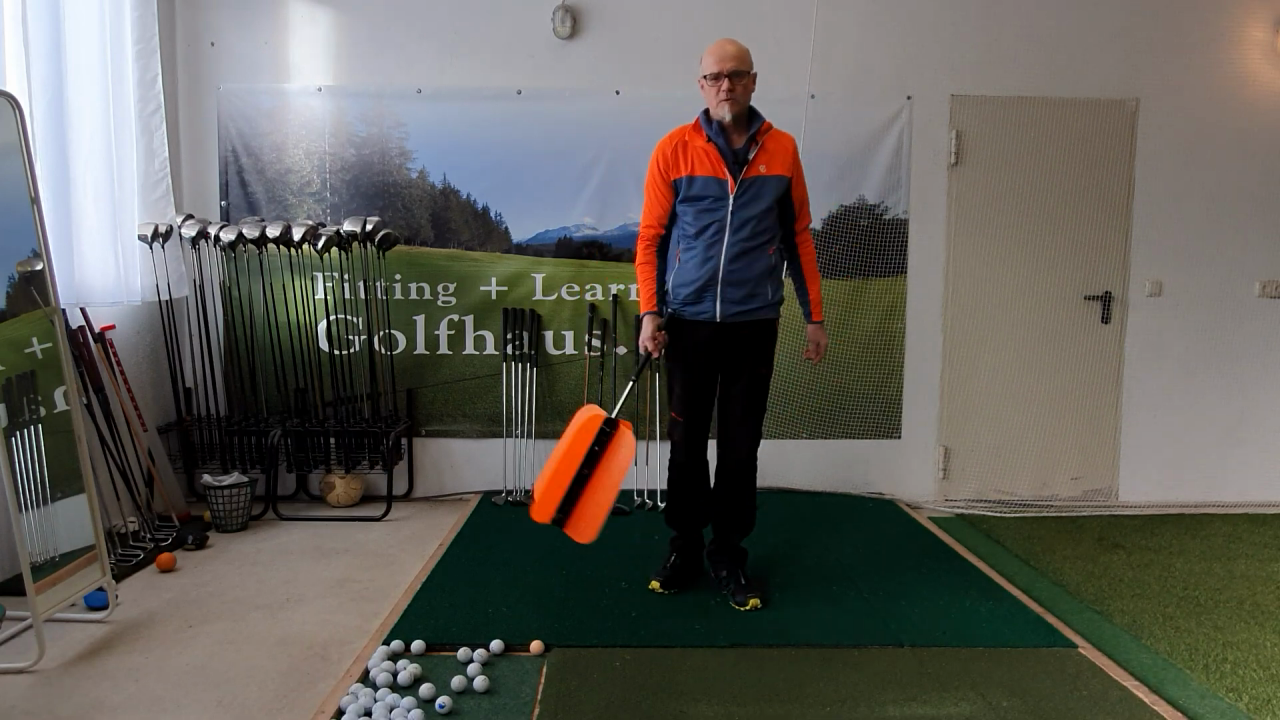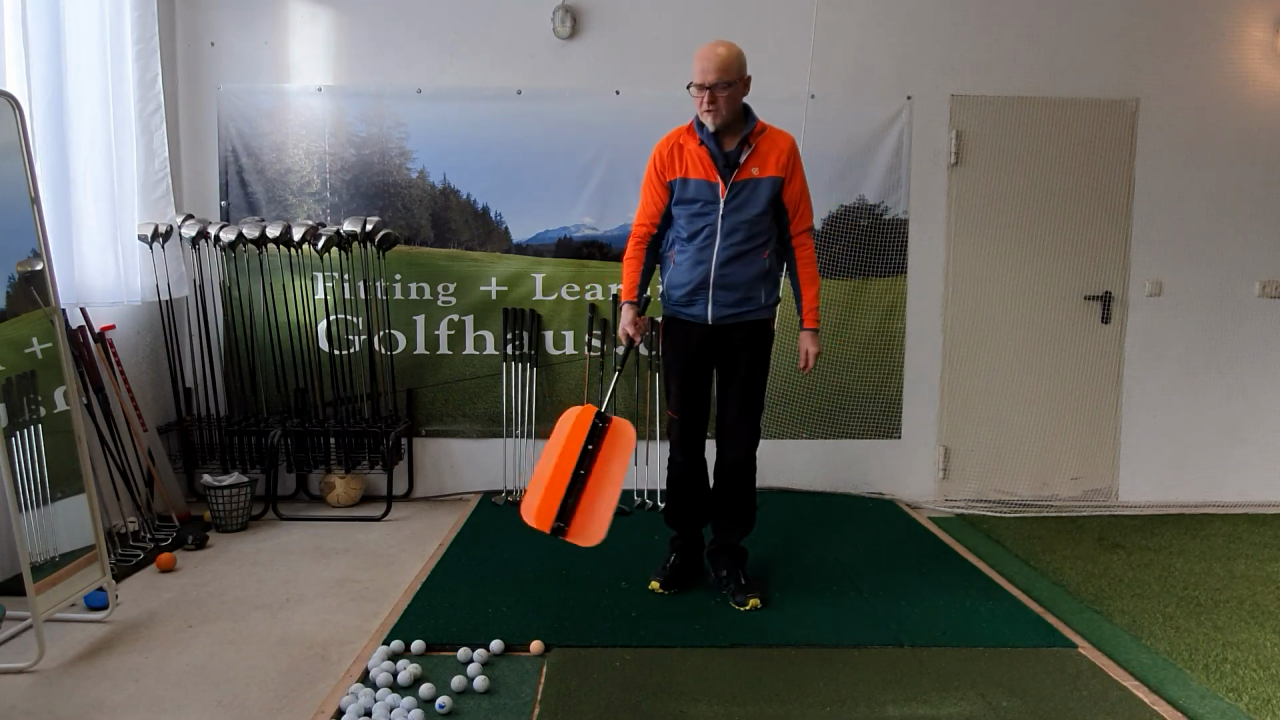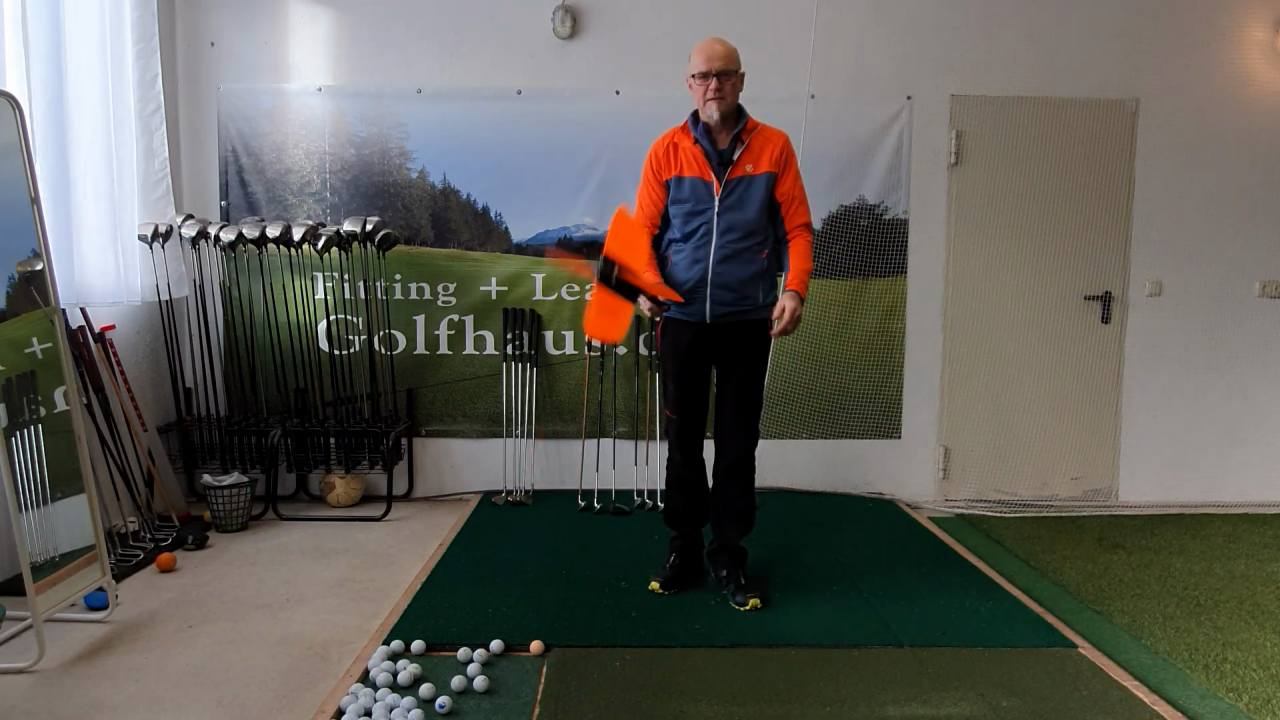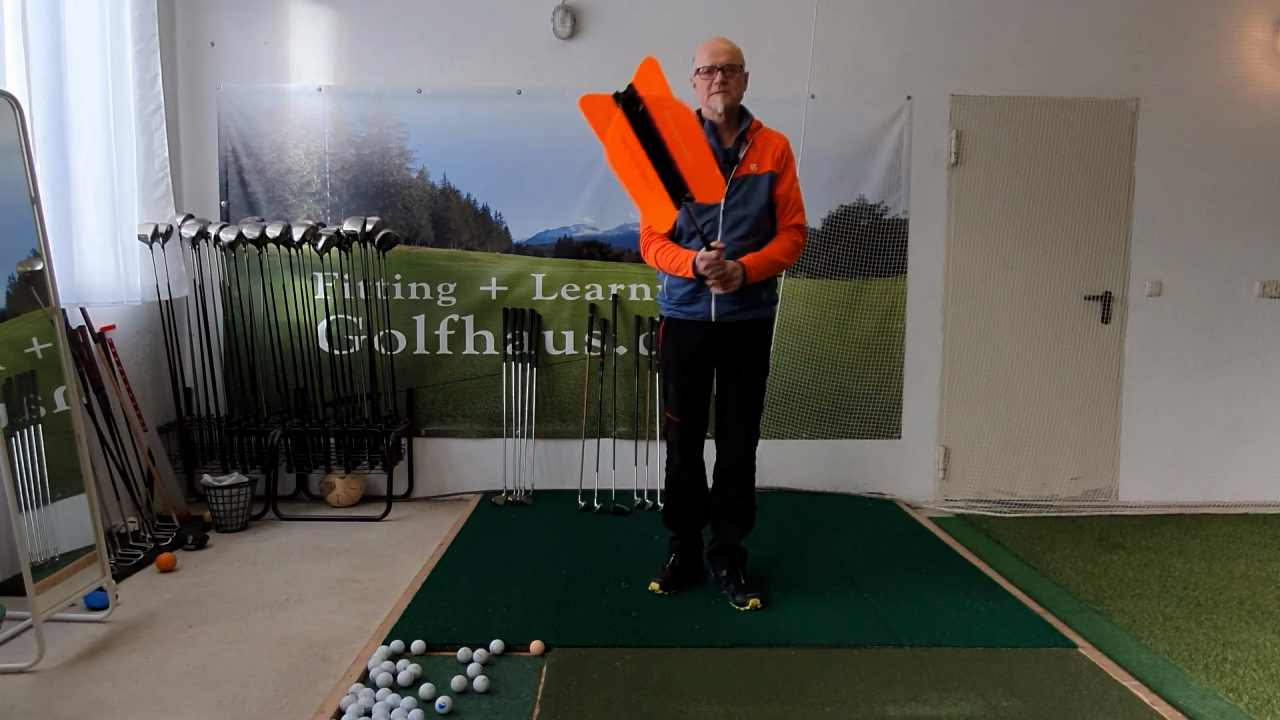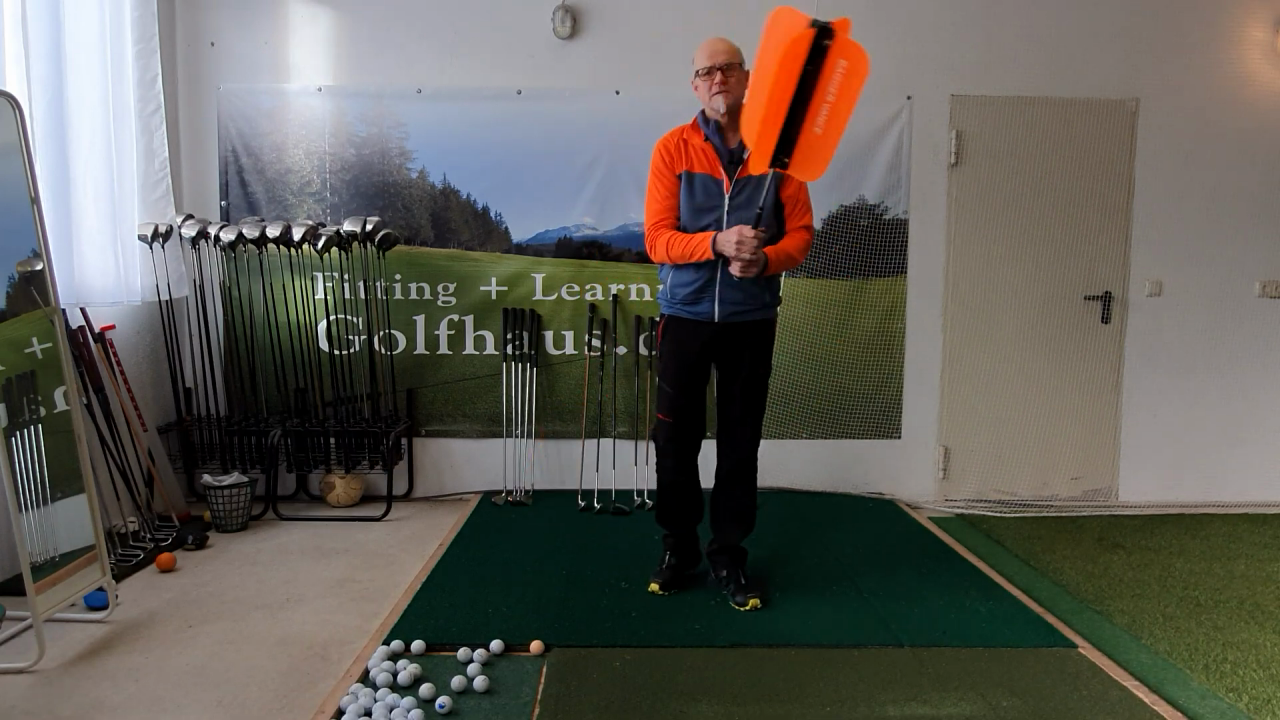
dt=0.3s
person 1, frame 1
left shoulder: (782, 149)
right shoulder: (673, 149)
left elbow: (798, 237)
right elbow: (650, 238)
left wrist: (814, 315)
right wrist: (650, 312)
left hip: (754, 322)
right hip: (687, 320)
left knee: (740, 443)
right knee: (686, 440)
left ankle: (728, 554)
right ankle: (683, 547)
person 1, frame 2
left shoulder: (780, 149)
right shoulder: (670, 150)
left elbow: (800, 238)
right elbow: (645, 230)
left wrist: (809, 321)
right wrist: (630, 296)
left hip: (749, 323)
right hip: (684, 320)
left knee: (739, 442)
right knee: (684, 438)
left ankle: (728, 555)
right ankle: (684, 546)
person 1, frame 3
left shoulder: (774, 146)
right shoulder: (666, 150)
left elbow: (797, 229)
right elbow: (643, 231)
left wrist: (794, 289)
right wrist: (646, 280)
left hip: (748, 321)
right hip: (682, 319)
left knee: (738, 441)
right knee: (682, 438)
left ankle: (728, 555)
right ankle: (684, 546)
person 1, frame 4
left shoulder: (773, 147)
left elbow: (791, 234)
right elbow: (652, 241)
left wrist: (745, 269)
right wrist: (696, 263)
left hip: (749, 318)
right hip: (685, 317)
left knee: (738, 441)
right knee: (683, 440)
left ankle: (728, 554)
right ankle: (683, 548)
person 1, frame 5
right shoulder: (671, 148)
left elbow: (800, 235)
right elbow: (659, 242)
left wrist: (764, 259)
right wrist: (718, 244)
left hip: (751, 312)
right hip: (685, 315)
left knee: (740, 440)
right knee: (674, 438)
left ankle: (729, 555)
right ankle: (679, 547)
